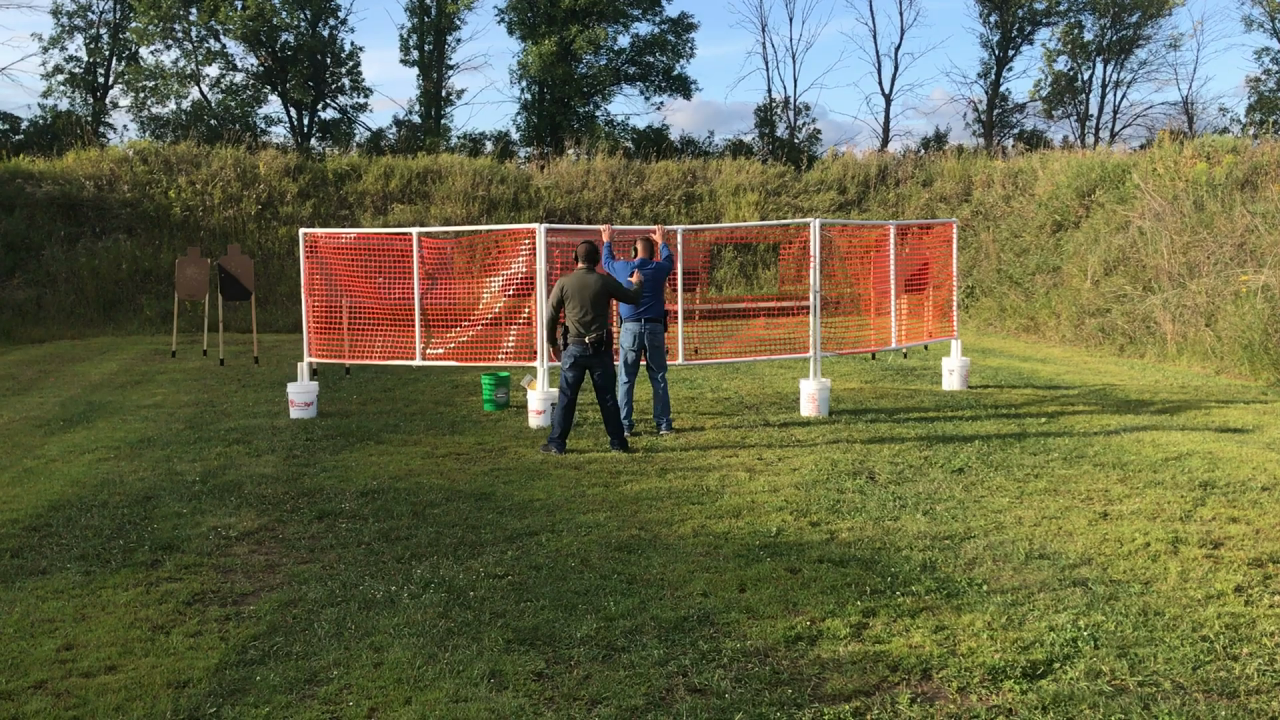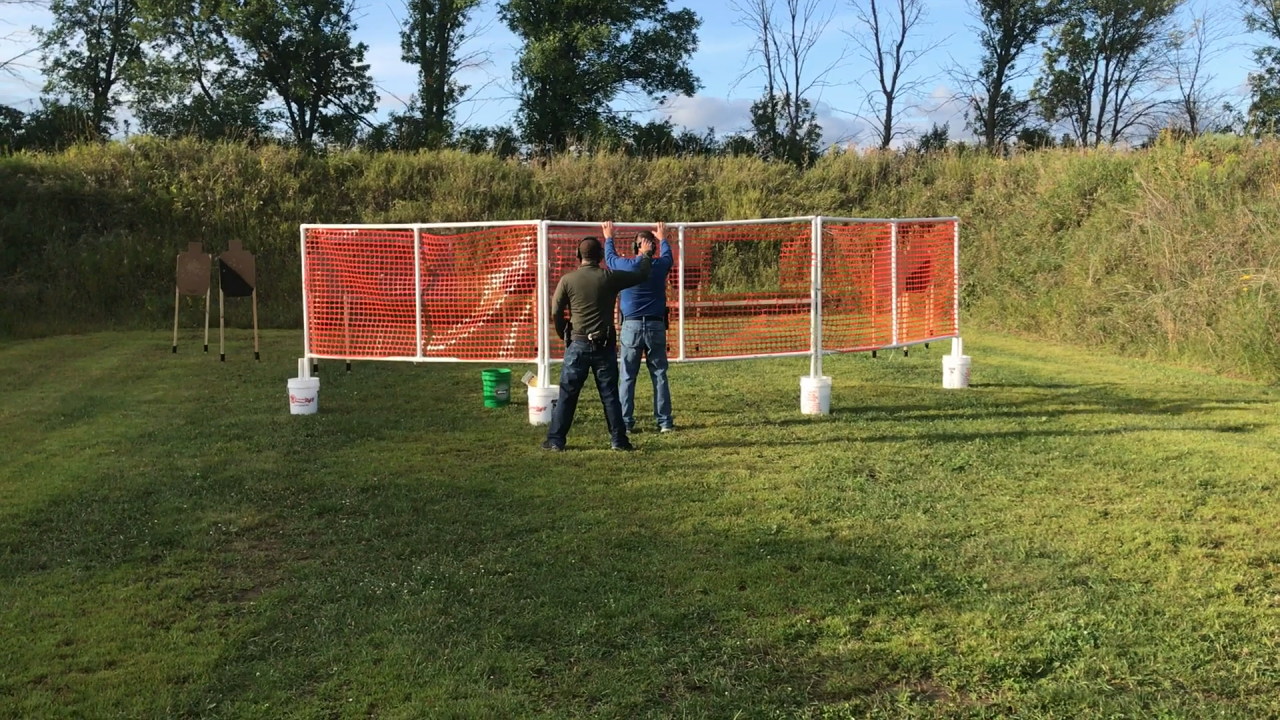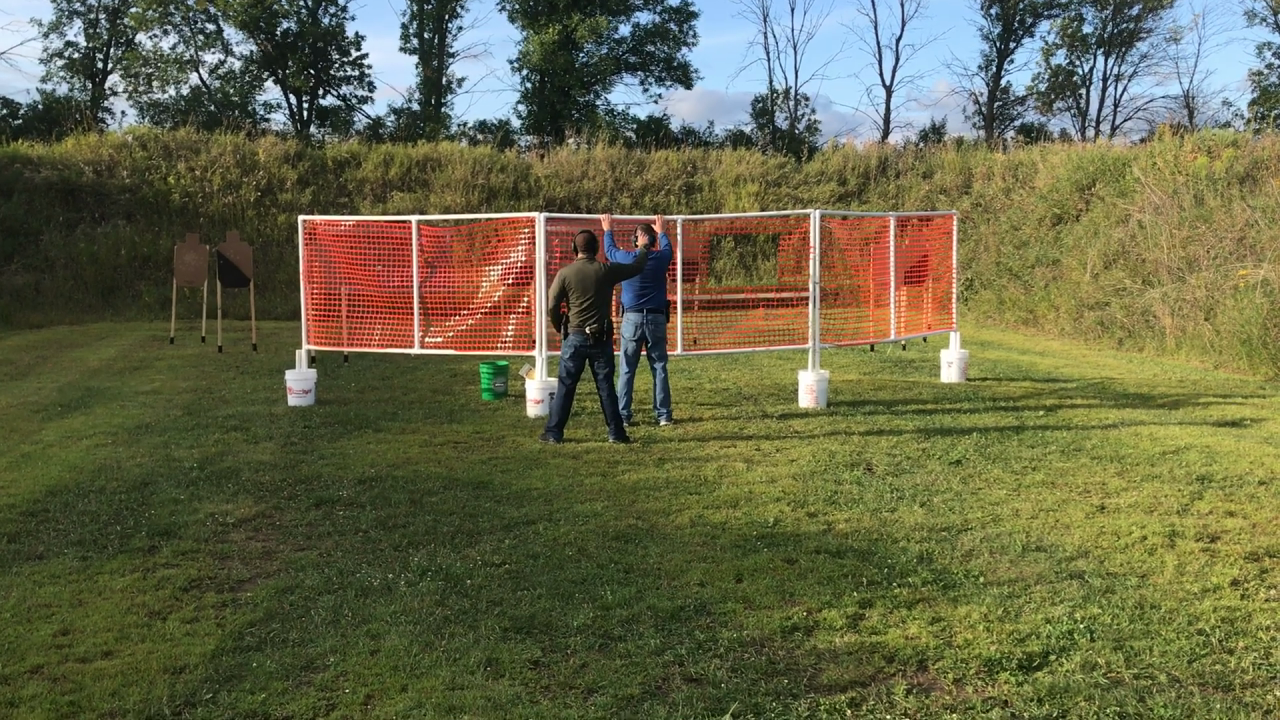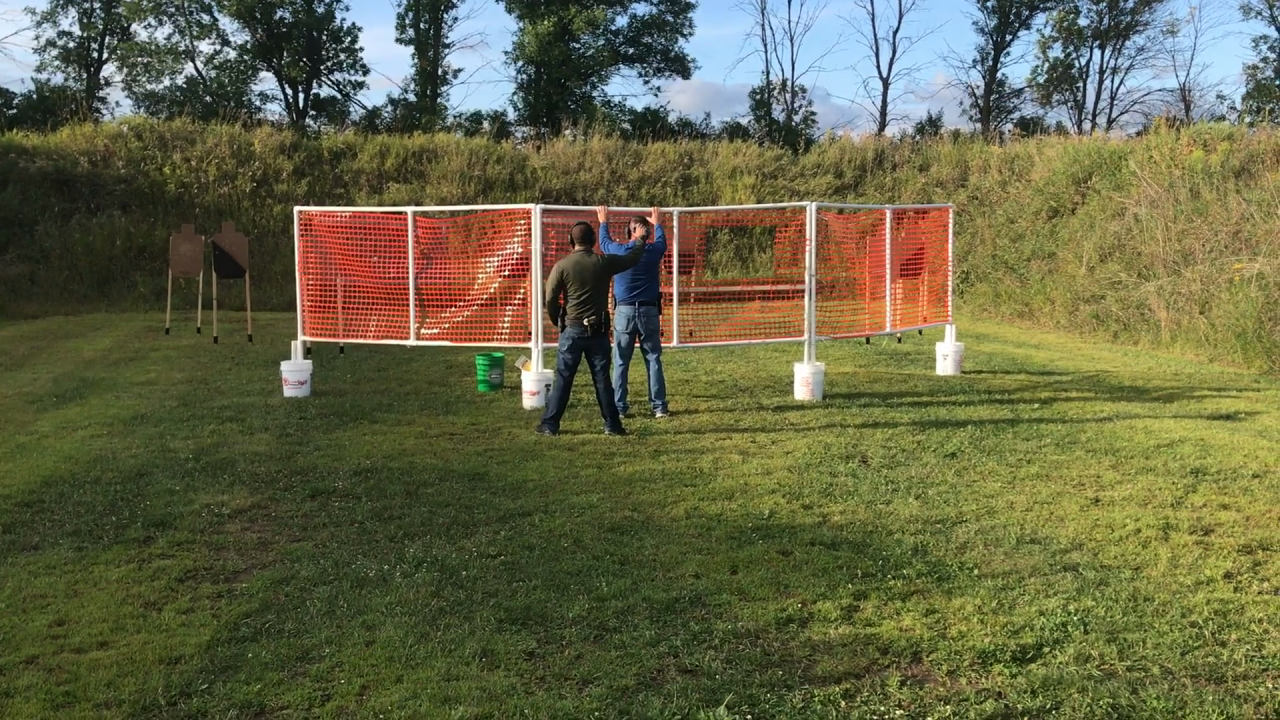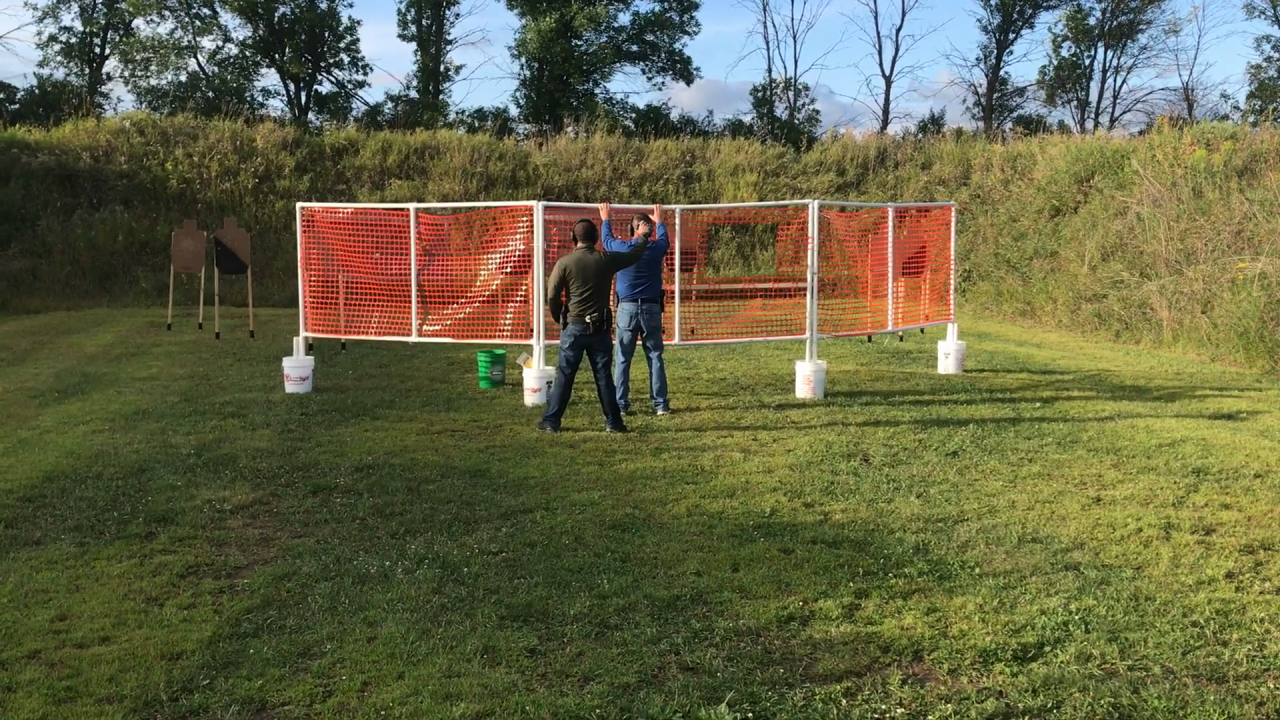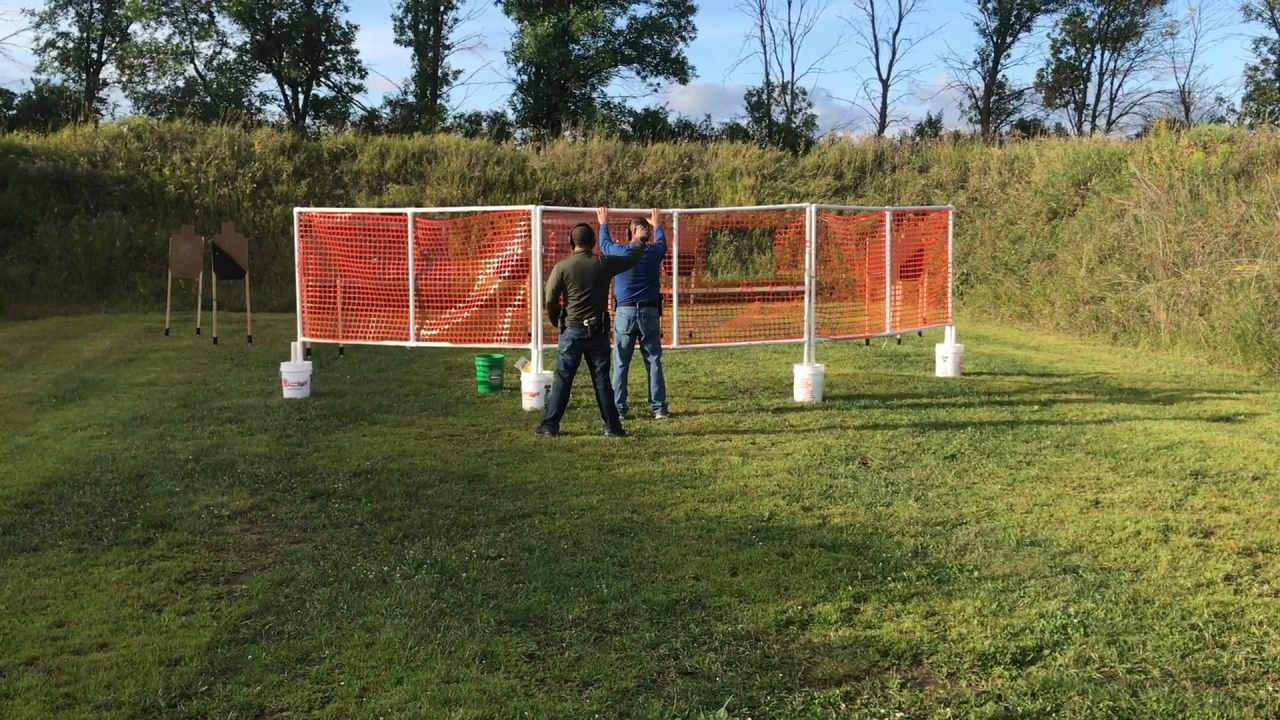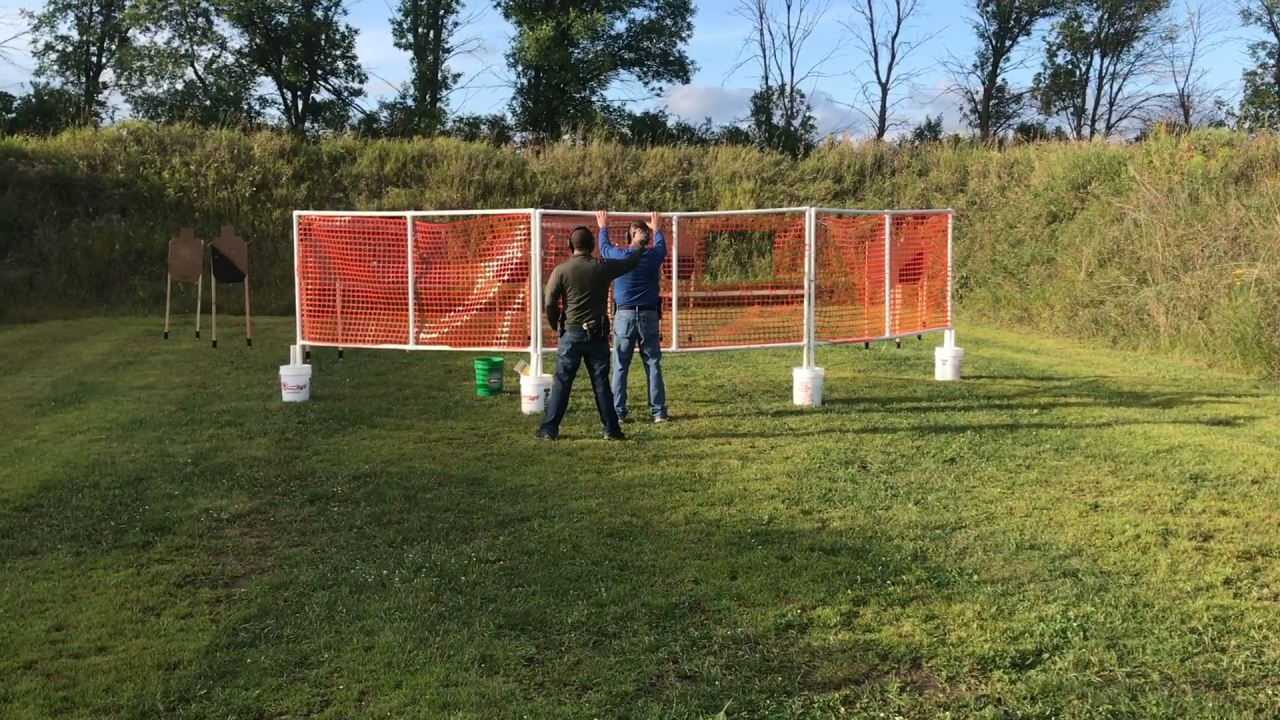
dt=0.7s
person 1, frame 1
left shoulder: (564, 282)
right shoulder: (606, 281)
left elbow: (551, 315)
right elbow: (633, 298)
left wrist: (553, 343)
right wrist: (638, 283)
left hip: (573, 347)
right hip: (600, 348)
left knee: (566, 397)
right knee: (607, 397)
left ankle: (556, 443)
right ankle: (617, 442)
person 1, frame 2
left shoulder: (568, 279)
right shoulder: (610, 277)
left elbow: (556, 312)
right elbow: (641, 274)
left wrist: (564, 335)
right wrist: (646, 254)
left hip: (577, 344)
right hip: (604, 345)
left knee: (567, 394)
right knee: (610, 395)
left ankle: (556, 440)
right ankle: (618, 440)
person 1, frame 3
left shoulder: (565, 273)
right shoulder: (607, 270)
left elbow: (552, 306)
right elbow: (637, 266)
left wrist: (560, 328)
right wrist: (644, 248)
left hip: (574, 337)
right hip: (601, 338)
left knee: (565, 387)
right knee: (606, 387)
left ankle: (554, 433)
right ankle: (616, 433)
person 1, frame 4
left shoulder: (562, 266)
right shoulder: (604, 263)
left elbow: (550, 299)
right elbow: (633, 258)
left wrist: (557, 321)
right wrist: (641, 241)
left hip: (572, 330)
right hip: (598, 331)
left knee: (562, 380)
right knee: (602, 379)
left ankle: (550, 424)
right ankle: (612, 425)
person 1, frame 5
left shoulder: (564, 262)
right shoulder: (606, 260)
left elbow: (552, 296)
right elbow: (635, 254)
left wrist: (560, 318)
left hip: (574, 327)
right hip: (600, 328)
left knee: (564, 376)
right knee: (604, 376)
left ankle: (551, 421)
right ankle: (613, 422)
person 1, frame 6
left shoulder: (562, 267)
right shoulder: (604, 263)
left elbow: (550, 300)
right elbow: (632, 258)
left wrist: (557, 322)
right wrist: (640, 242)
left hip: (572, 331)
right hip: (598, 331)
left knee: (562, 380)
right knee: (602, 381)
left ankle: (550, 425)
right ankle: (612, 426)
person 1, frame 7
left shoulder: (561, 270)
right shoulder: (603, 267)
left elbow: (549, 303)
right elbow: (631, 261)
left wrist: (557, 326)
right wrist: (639, 244)
left hip: (571, 334)
right hip: (597, 335)
left knee: (561, 384)
right knee: (601, 384)
left ankle: (549, 429)
right ankle: (611, 430)
person 2, frame 1
left shoulder: (623, 267)
right shoulder: (659, 268)
left elbow: (607, 261)
right elbow: (669, 260)
left wrist: (607, 242)
right wrist: (662, 242)
left hip: (631, 328)
right hip: (654, 327)
left knee: (626, 379)
right knee: (659, 377)
left ankle: (624, 425)
right ankle: (663, 424)
person 2, frame 2
left shoulder: (625, 265)
right shoulder: (661, 265)
left elbow: (610, 257)
right elbow: (667, 255)
left wrist: (609, 238)
right wrist: (662, 238)
left hip: (631, 325)
right hip: (655, 325)
left knee: (627, 377)
right knee: (659, 375)
left ankle: (625, 422)
right ankle: (664, 421)
person 2, frame 3
left shoulder: (625, 258)
right shoulder: (661, 258)
left elbow: (609, 249)
right elbow: (667, 247)
left wrist: (607, 231)
right wrist: (661, 231)
left hip: (632, 318)
right hip: (656, 318)
left knee: (627, 370)
right knee: (660, 368)
left ankle: (623, 415)
right ankle: (663, 415)
person 2, frame 4
left shoulder: (618, 251)
right shoulder: (654, 250)
left elbow: (604, 241)
right elbow: (661, 240)
left wrist: (603, 222)
right wrist: (657, 223)
left hip: (624, 311)
right hip: (649, 310)
left knee: (621, 362)
right knee: (653, 360)
left ankle: (619, 407)
right ankle: (659, 406)
person 2, frame 5
left shoulder: (621, 248)
right shoulder: (657, 248)
left elbow: (607, 239)
right elbow: (664, 238)
left wrist: (605, 220)
right wrist: (659, 221)
left hip: (627, 308)
right hip: (651, 308)
left knee: (622, 360)
right knee: (655, 358)
left ankle: (620, 404)
right ankle: (660, 404)
person 2, frame 6
left shoulder: (619, 253)
right shoulder: (655, 252)
left elbow: (605, 243)
right elbow: (662, 242)
left wrist: (603, 224)
right wrist: (657, 225)
left hip: (625, 312)
right hip: (649, 312)
left knee: (620, 364)
right knee: (654, 361)
left ankle: (619, 408)
right ankle: (659, 408)
person 2, frame 7
left shoulder: (619, 256)
right shoulder: (654, 255)
left elbow: (604, 247)
right elbow: (661, 245)
left wrist: (602, 227)
right wrist: (657, 229)
left hip: (624, 316)
right hip: (649, 315)
left knee: (620, 367)
right knee: (653, 365)
left ankle: (618, 412)
right ankle: (658, 411)
